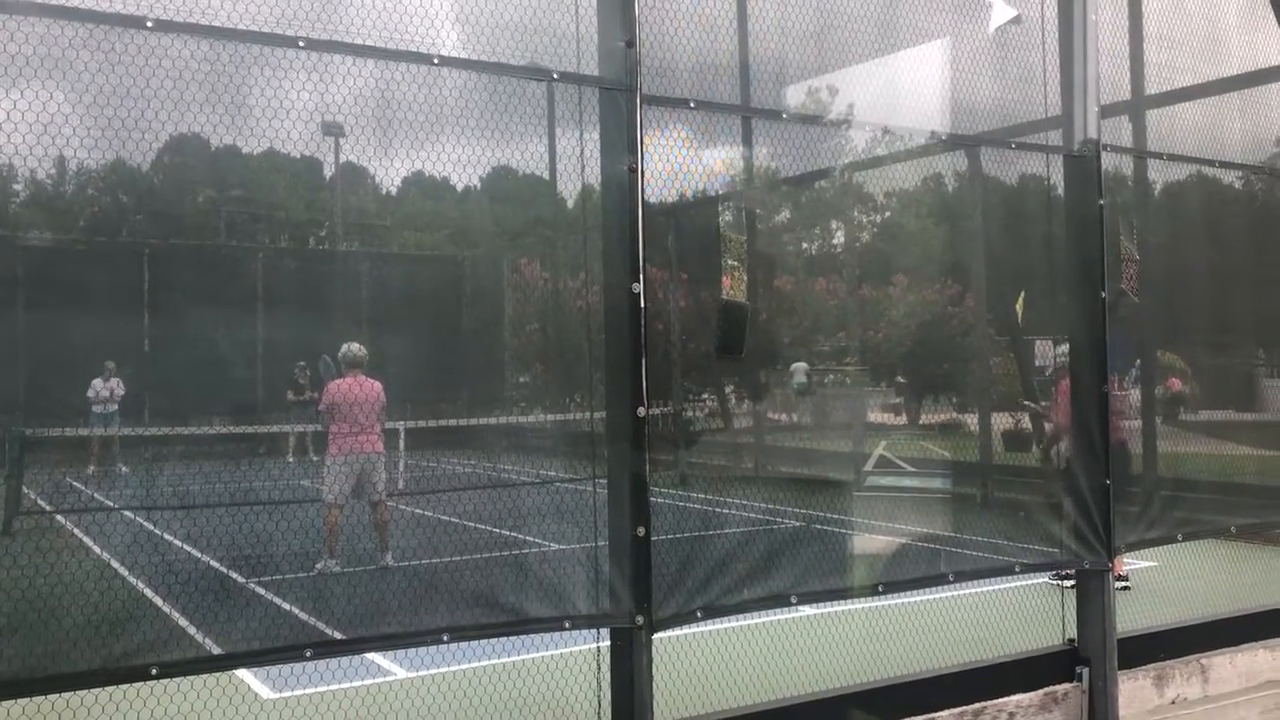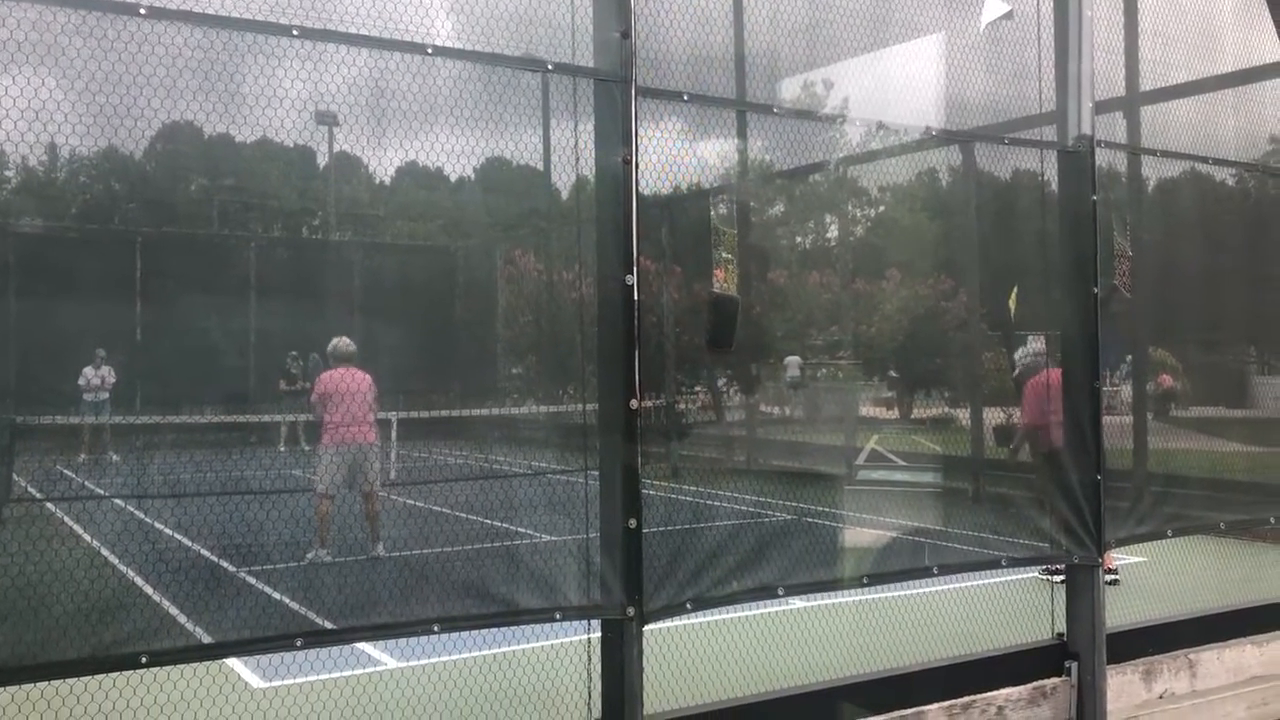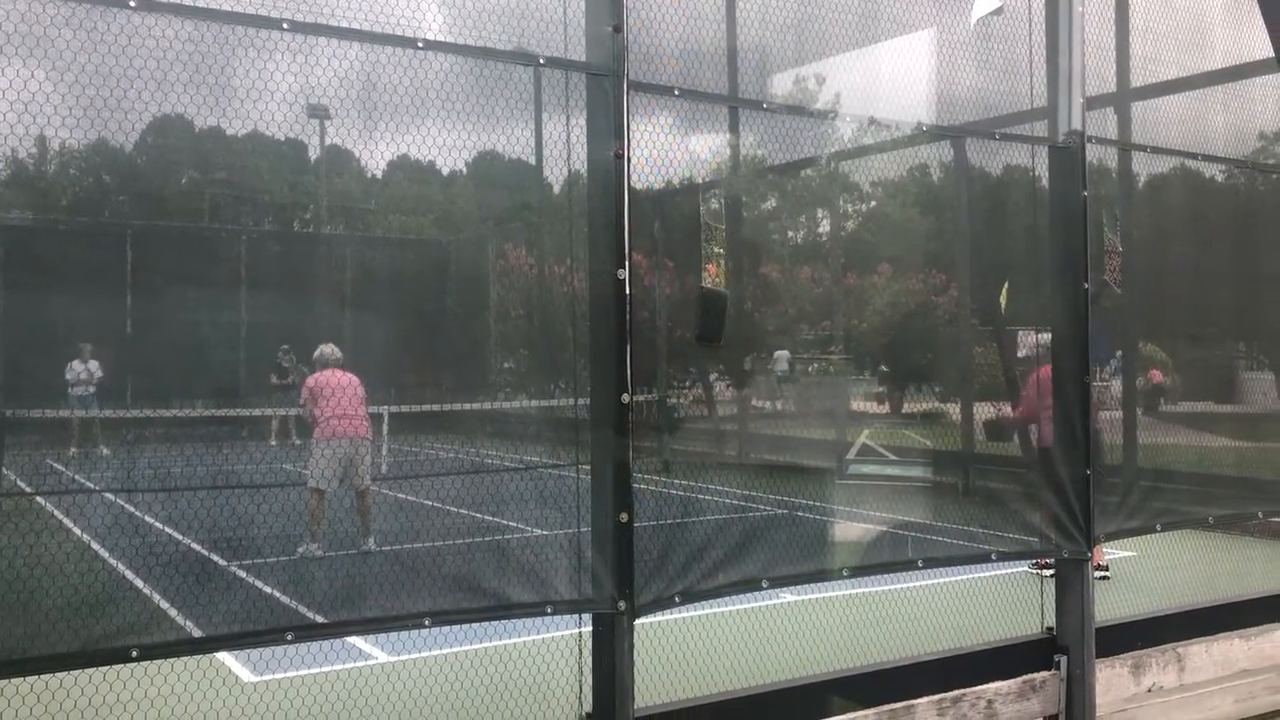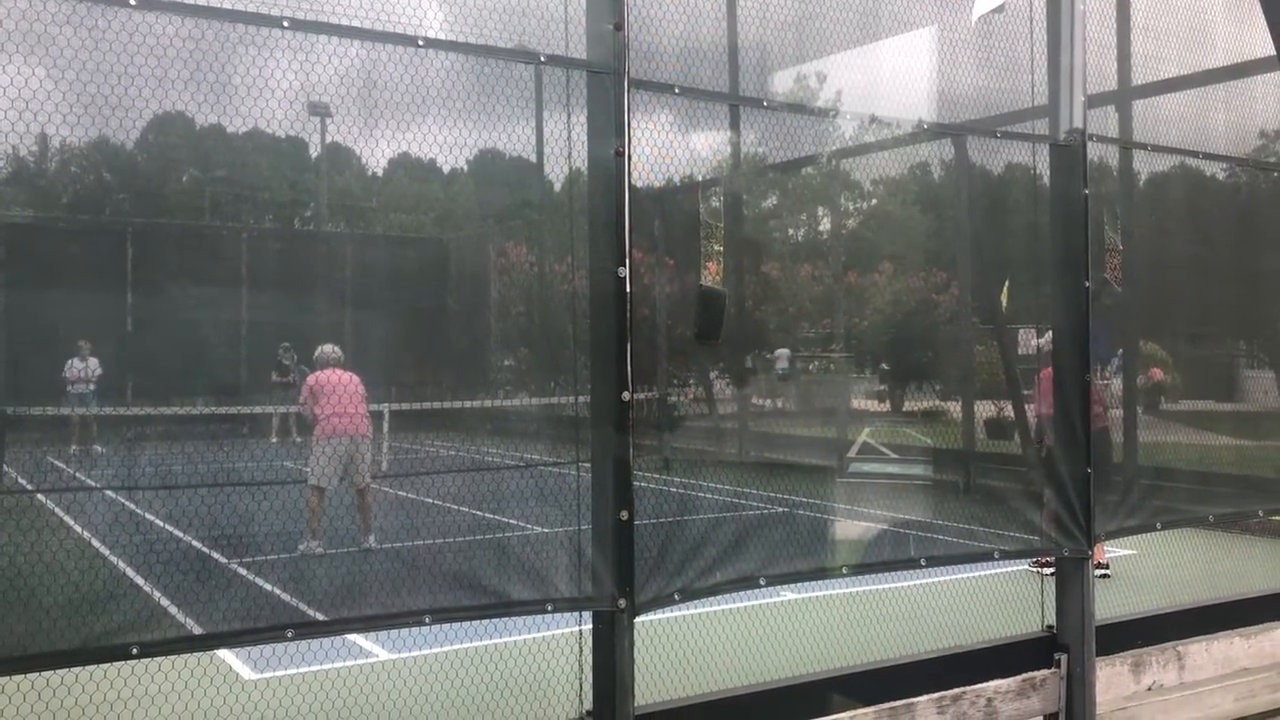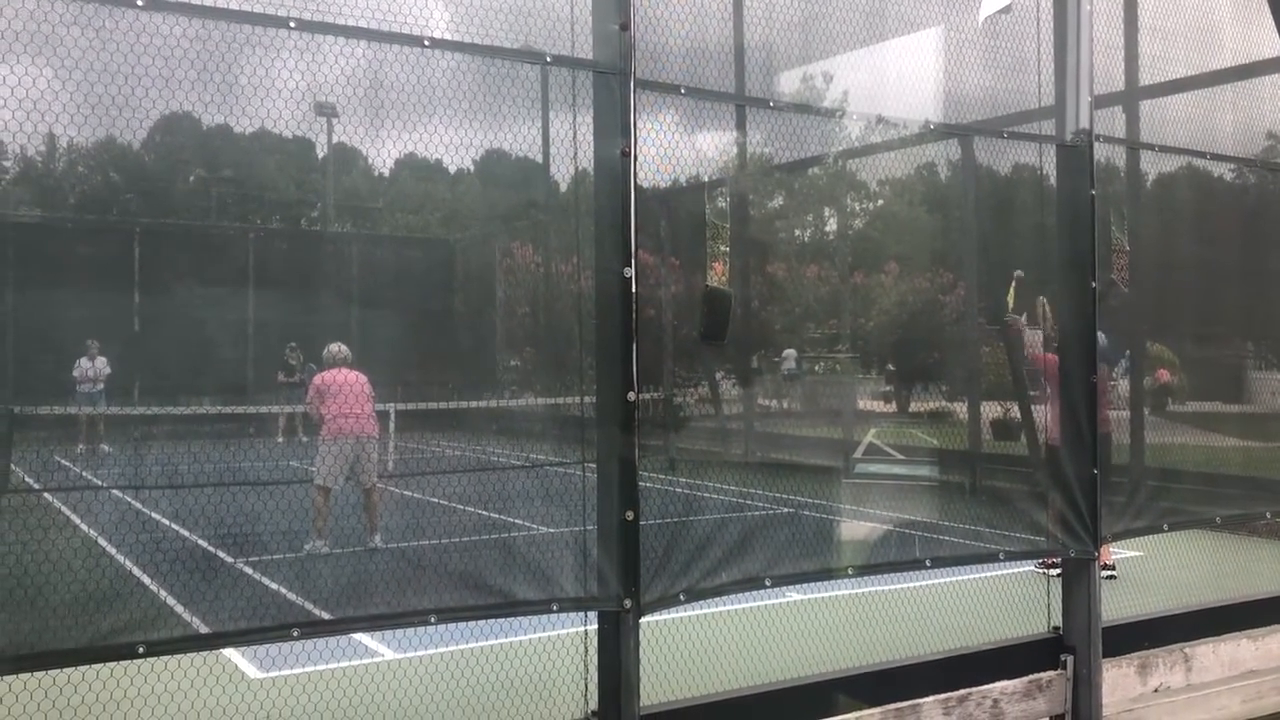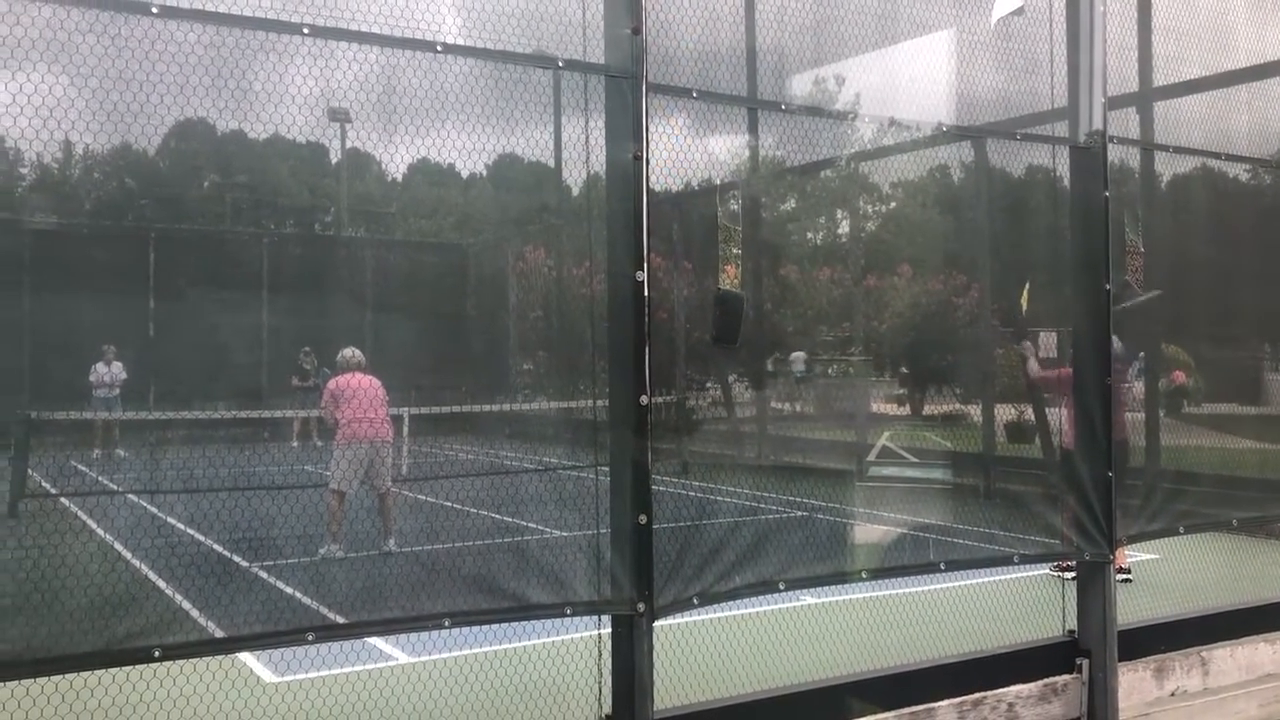
dt=0.5s
person 1, frame 1
left shoulder: (1066, 386)
left elbow: (1061, 427)
right elbow: (1117, 414)
left wrist: (1046, 448)
right hip: (1117, 450)
left ankle: (1071, 570)
right ankle: (1118, 571)
person 1, frame 2
left shoulder: (1034, 385)
right shoulder: (1065, 376)
left elbow: (1030, 426)
left wrist: (1014, 448)
left hip: (1058, 450)
left knee: (1058, 507)
left ankle: (1059, 565)
right ankle: (1108, 565)
person 1, frame 3
left shoulder: (1038, 377)
left elbow: (1026, 415)
left wrist: (1008, 417)
left hip: (1055, 443)
right hip: (1089, 438)
left ankle: (1048, 560)
right ankle: (1098, 560)
person 1, frame 4
left shoulder: (1046, 376)
left elbow: (1045, 416)
right elbow: (1102, 408)
left wrist: (1037, 442)
right hip: (1097, 438)
left ankle: (1048, 558)
right ankle: (1099, 558)
person 1, frame 5
left shoulder: (1061, 368)
right shoulder: (1101, 371)
left elbow: (1033, 354)
left wrist: (1022, 327)
right wrist: (1053, 339)
left hip: (1064, 444)
right hip: (1099, 441)
left ankle: (1054, 559)
right ankle: (1105, 558)
person 1, frame 6
left shoulder: (1075, 378)
right shoulder: (1116, 376)
left elbow: (1037, 376)
left wrist: (1030, 355)
right hip: (1116, 447)
left ankle: (1069, 562)
right ankle: (1121, 562)
person 2, frame 1
left shoulder: (333, 388)
right shoulder: (377, 387)
left elbow: (327, 423)
right elbow: (381, 420)
left hip: (341, 452)
right hip: (373, 450)
left knee: (333, 505)
right knee: (379, 502)
left ankle: (331, 559)
right ankle: (385, 554)
person 2, frame 2
left shoulder: (324, 379)
right shoulder: (367, 379)
left elbow: (319, 415)
left hip: (335, 441)
right hip: (366, 440)
left knee: (324, 495)
right knee: (370, 493)
left ankle: (322, 549)
right ankle: (376, 544)
person 2, frame 3
left shoulder: (312, 381)
right shoulder: (354, 379)
left elbow: (308, 415)
left hip: (329, 435)
right hip: (360, 434)
left knee: (316, 490)
right knee: (363, 488)
left ankle: (313, 543)
right ankle: (367, 539)
person 2, frame 4
left shoulder: (312, 380)
right shoulder: (355, 378)
left elbow: (308, 413)
left hip: (330, 434)
right hip: (360, 432)
left knee: (317, 487)
right knee: (363, 486)
left ankle: (313, 541)
right ankle: (368, 537)
person 2, frame 5
left shoulder: (320, 379)
right shoulder: (362, 378)
left elbow: (314, 413)
left hip: (337, 433)
right hip: (367, 432)
left knee: (322, 487)
right knee: (369, 486)
left ankle: (319, 540)
right ankle: (374, 536)
person 2, frame 6
left shoulder: (334, 384)
right shoulder: (376, 383)
left elbow: (329, 417)
left hip: (351, 438)
right hip: (382, 437)
left knee: (336, 492)
right knee: (384, 490)
left ankle: (334, 545)
right ankle: (389, 540)
